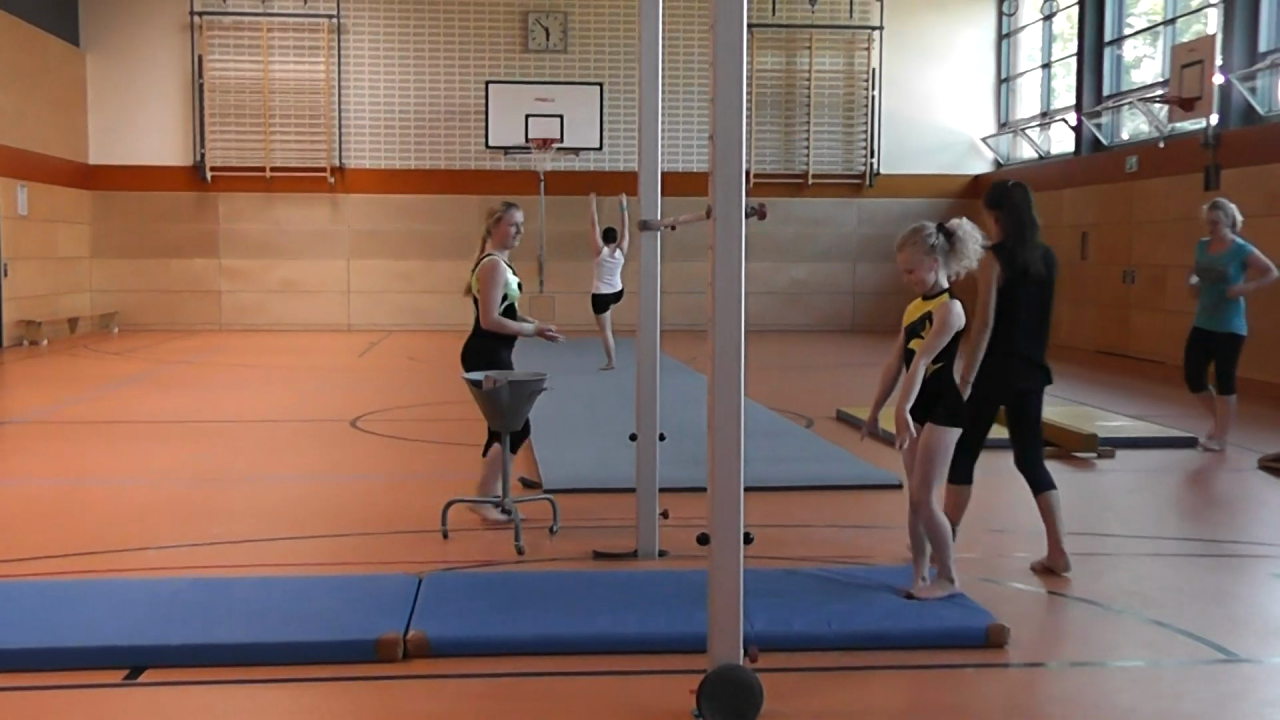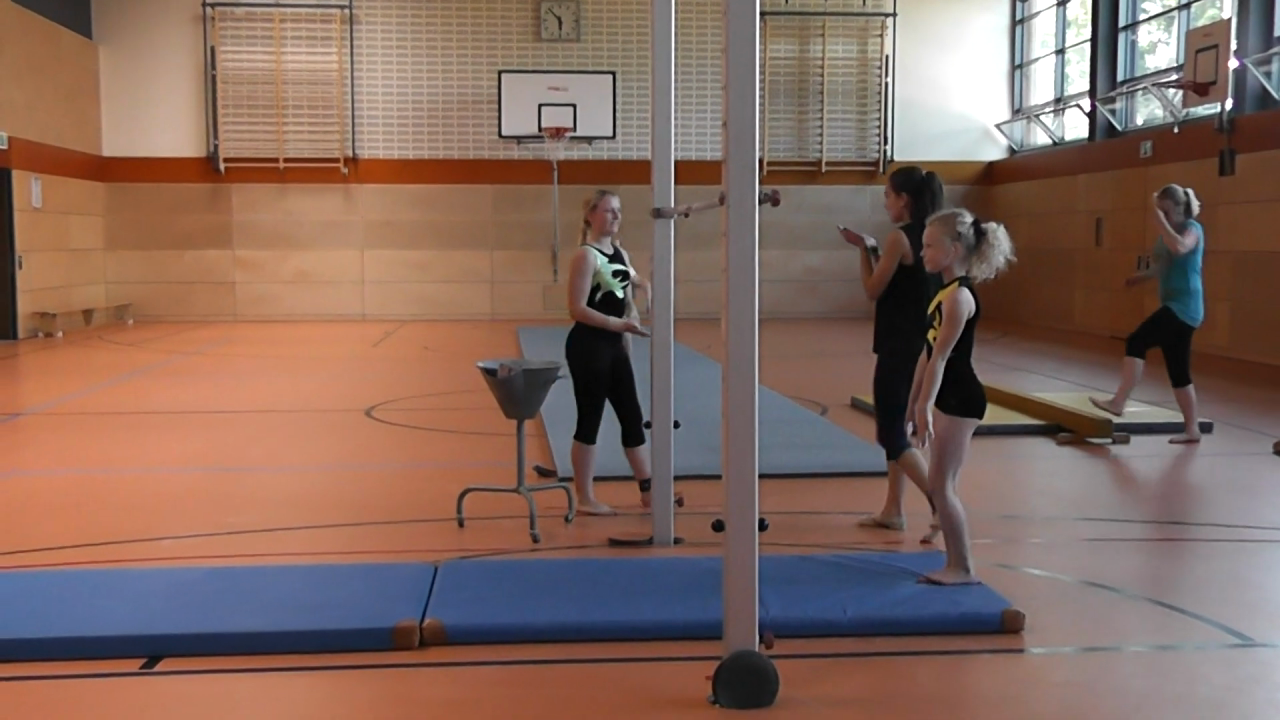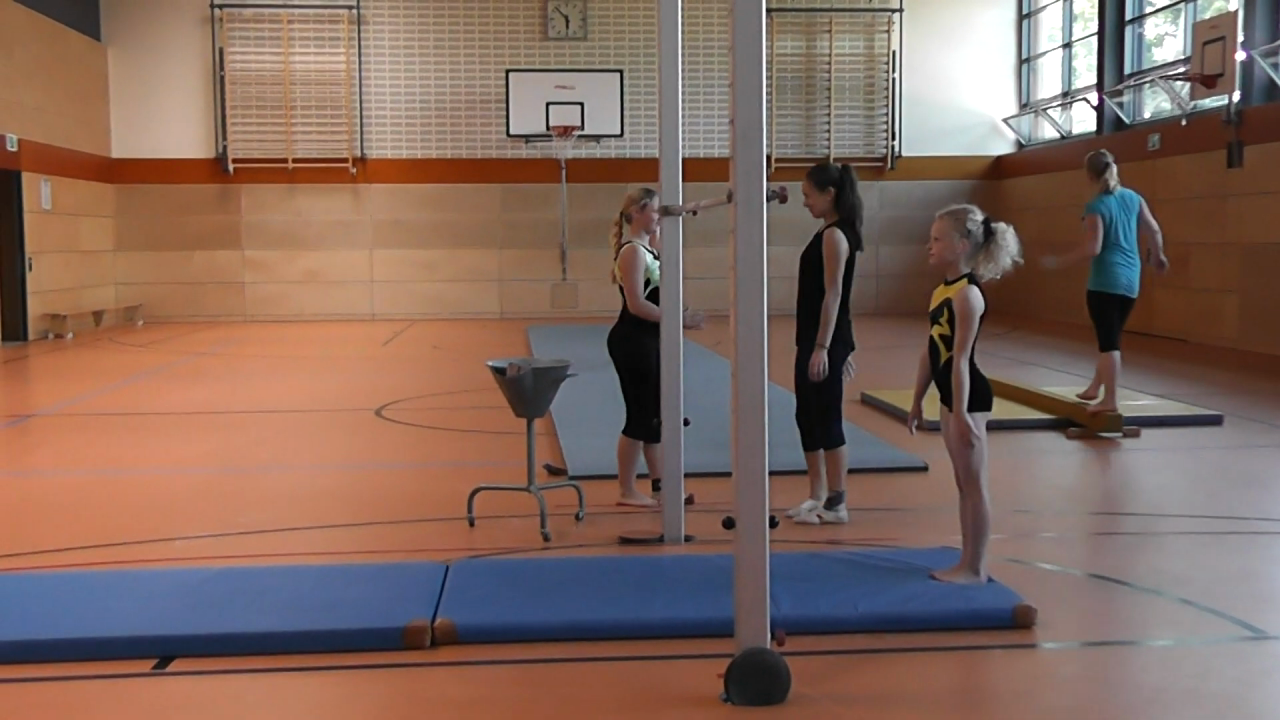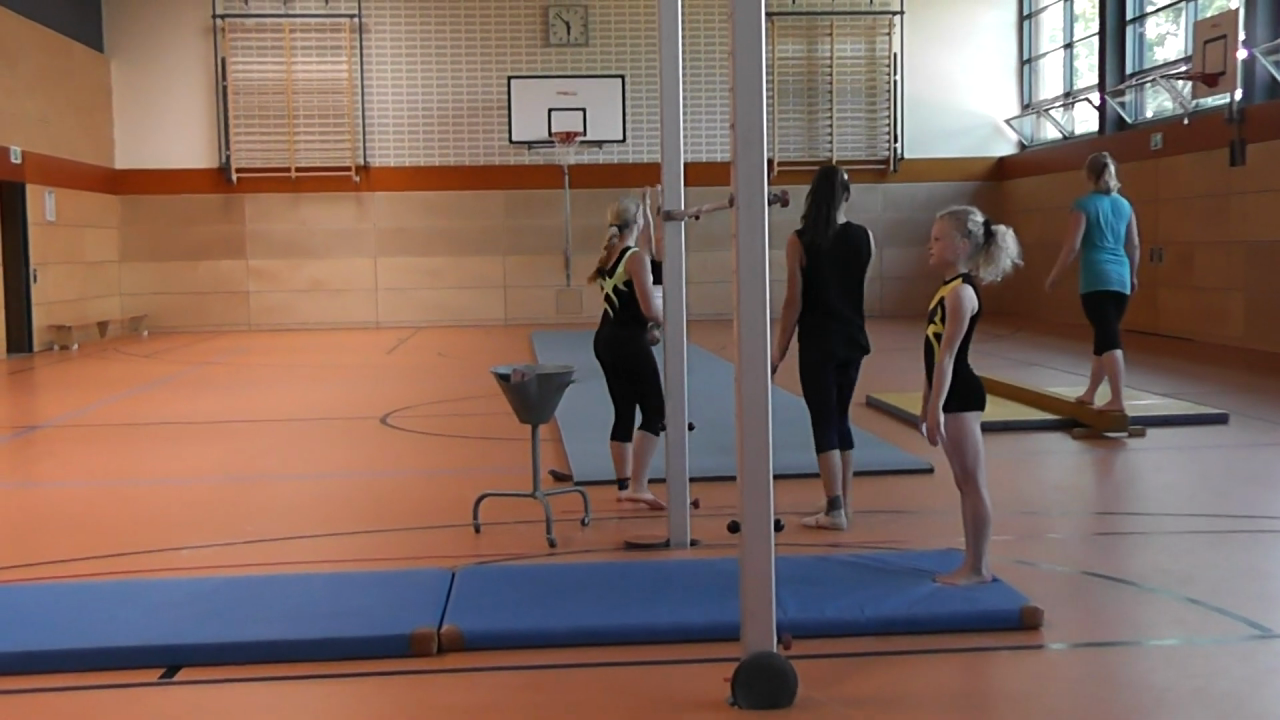
dt=1s
person 1, frame 1
left shoulder: (950, 309)
right shoulder: (913, 309)
left elbow: (922, 361)
right elbow: (896, 363)
left wrist: (903, 409)
right wrist: (875, 410)
left hip: (943, 409)
right hip: (916, 408)
left knee: (923, 497)
right knee: (915, 498)
left ankle: (947, 576)
right ankle: (920, 575)
person 1, frame 2
left shoulder: (958, 297)
right shoulder: (943, 294)
left elbow: (940, 357)
right elbow: (926, 355)
left wrist: (925, 408)
right wrist: (914, 403)
left hip: (960, 399)
right hip: (945, 398)
left knee: (939, 485)
right knee: (940, 485)
left ankle: (964, 566)
right ankle: (953, 563)
person 1, frame 3
left shoulder: (967, 294)
right shoulder: (940, 292)
left elbow: (961, 359)
right elbow: (930, 353)
left wrist: (962, 413)
right wrist: (916, 401)
left hip: (968, 397)
right hip: (950, 396)
left knee: (973, 484)
right knee: (963, 483)
left ankle: (975, 568)
right ankle: (966, 562)
person 1, frame 4
left shoulder: (961, 293)
right shoulder: (947, 290)
left elbow: (948, 356)
left wrist: (936, 409)
right wrist: (927, 405)
left hip: (960, 397)
right hip: (950, 397)
left knee: (973, 484)
right knee: (963, 484)
left ankle: (978, 568)
right ankle: (972, 564)
person 2, frame 1
left shoulder: (992, 259)
right shoulder: (1046, 257)
left elbow: (983, 324)
left wrist: (964, 379)
left hip: (994, 373)
right hip: (1031, 372)
left knee: (964, 454)
right knee: (1030, 458)
right ankle: (1056, 551)
person 2, frame 2
left shoulder: (899, 237)
right shoulder: (929, 238)
left elbow: (873, 291)
left wrist: (864, 250)
right wrist: (874, 250)
left hip: (900, 347)
right hip: (916, 345)
left knee: (891, 430)
right knee: (895, 424)
right ankle: (893, 510)
person 2, frame 3
left shoulder: (833, 235)
right shoulder: (834, 232)
left elbow: (832, 295)
left wrist: (822, 348)
left hip: (825, 339)
right hip: (815, 337)
left knee: (826, 420)
right knee: (807, 418)
left ankle: (836, 504)
right ankle: (818, 496)
person 2, frame 4
left shoulder: (800, 240)
right shoulder: (864, 236)
left elbow: (794, 301)
right elbow: (857, 290)
left wrist: (780, 349)
left hip: (819, 341)
right hip: (853, 339)
left knee: (824, 423)
right knee: (840, 419)
left ankle: (835, 511)
right ankle: (843, 501)
person 3, frame 1
left shoulder: (500, 264)
right shoulder: (493, 265)
right elbow: (489, 320)
left wrist: (531, 324)
right wrist: (533, 330)
left hip: (494, 355)
right hip: (486, 356)
right knee: (518, 427)
left ankle: (492, 501)
right ankle: (483, 497)
person 3, frame 2
left shoulder: (621, 254)
right shoulder: (585, 255)
right elbow: (577, 309)
left wrist: (634, 320)
right wrist: (620, 325)
left hip: (615, 346)
right hip: (588, 347)
left knee: (633, 417)
right knee: (589, 420)
left ankle: (647, 489)
right ankle: (585, 498)
person 3, frame 3
left shoulder: (649, 248)
right shoulder: (632, 252)
left elbow: (657, 295)
right elbow: (636, 304)
right wrist: (677, 319)
left hip: (647, 340)
right hip: (631, 341)
left knee: (655, 414)
right knee: (640, 416)
left ankle: (659, 486)
right ankle: (627, 490)
person 3, frame 4
left shoulder: (608, 255)
right shoulder: (636, 257)
right elbow: (649, 308)
right wrist: (661, 322)
left hip: (606, 339)
right hip: (629, 341)
left knee: (623, 412)
right knee: (655, 411)
left ankle: (625, 485)
right ankle: (638, 486)
person 4, frame 1
left shoulder: (1241, 250)
right shoulder: (1202, 246)
left wrist: (1245, 287)
right wrist: (1192, 282)
left hip: (1229, 325)
right hip: (1203, 323)
left knee: (1224, 379)
right knee: (1192, 375)
left ankle: (1220, 437)
right ankle: (1219, 419)
person 4, frame 2
left shoulder: (1192, 228)
right shoulder: (1167, 231)
left elbow: (1179, 248)
left wrist: (1161, 220)
right wrist: (1141, 276)
left hip: (1183, 306)
right hip: (1173, 307)
left knee: (1135, 343)
right knee: (1178, 370)
left ankle: (1118, 402)
right ankle: (1192, 429)
person 4, frame 3
left shoulder: (1096, 207)
right shoulder: (1132, 197)
left elbow: (1093, 249)
right elbow: (1154, 230)
left wrist: (1059, 261)
right wrist: (1158, 255)
left hip: (1105, 280)
right hip: (1130, 280)
left knee: (1108, 339)
right knee: (1111, 337)
left ankle: (1109, 400)
right ankle: (1094, 388)
person 4, frame 4
left shoulder: (1084, 204)
right shoulder: (1124, 204)
left elbow: (1073, 246)
right elbow: (1134, 245)
left wrist: (1053, 276)
right wrist: (1132, 276)
left hip: (1097, 279)
right hip: (1121, 279)
left knee: (1109, 339)
right knee: (1105, 337)
left ankle: (1117, 400)
right ankle: (1090, 393)
